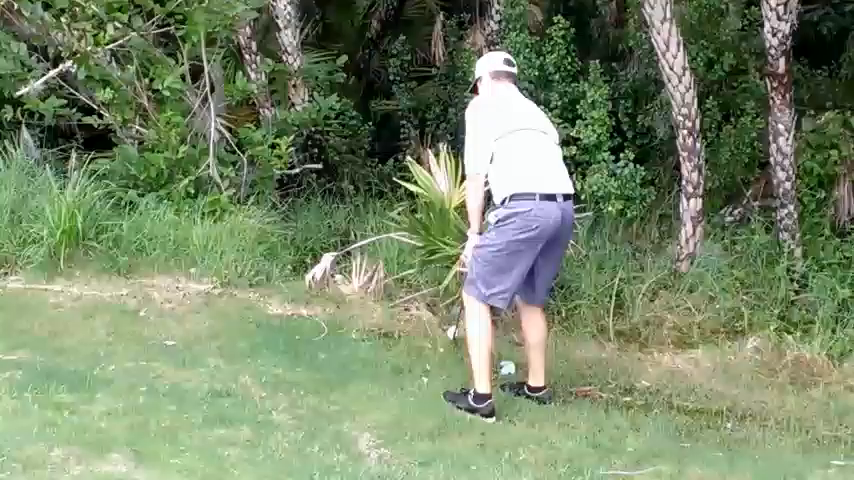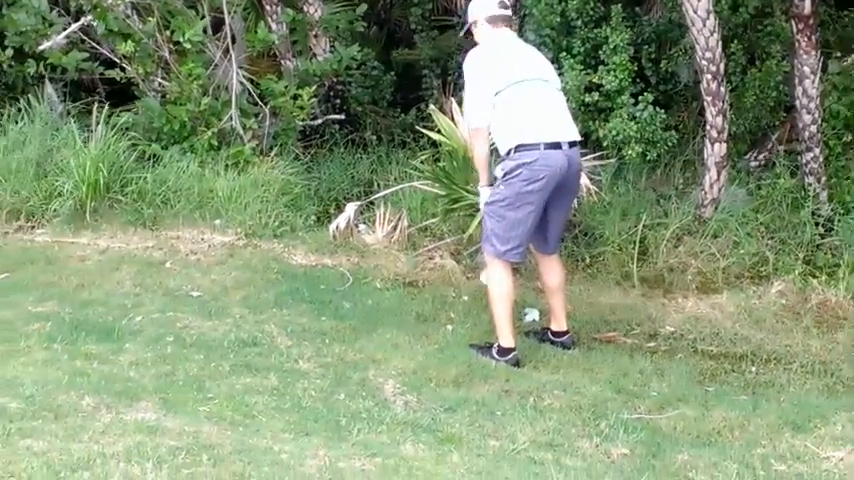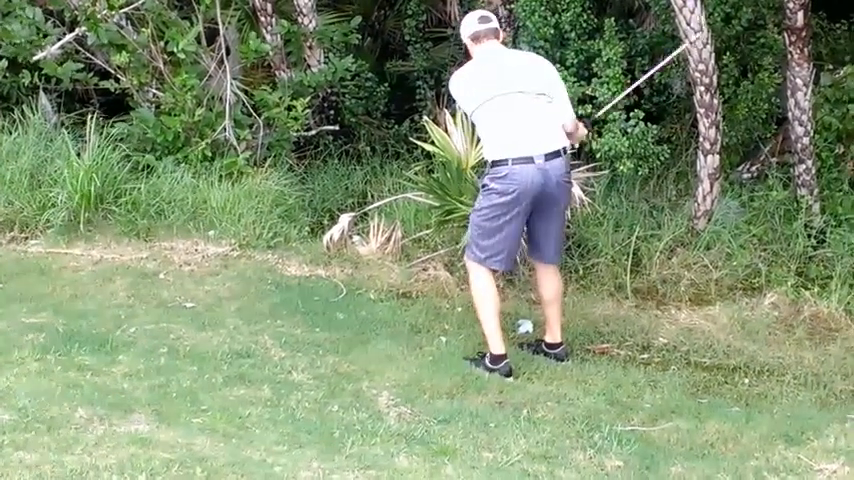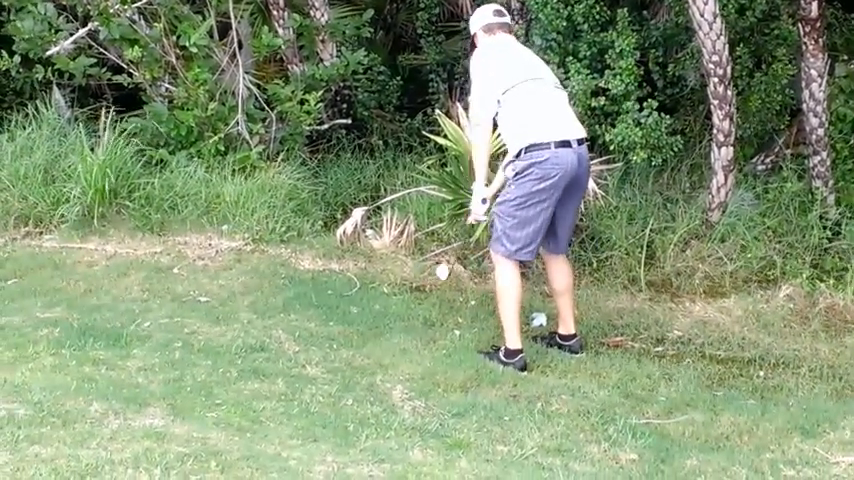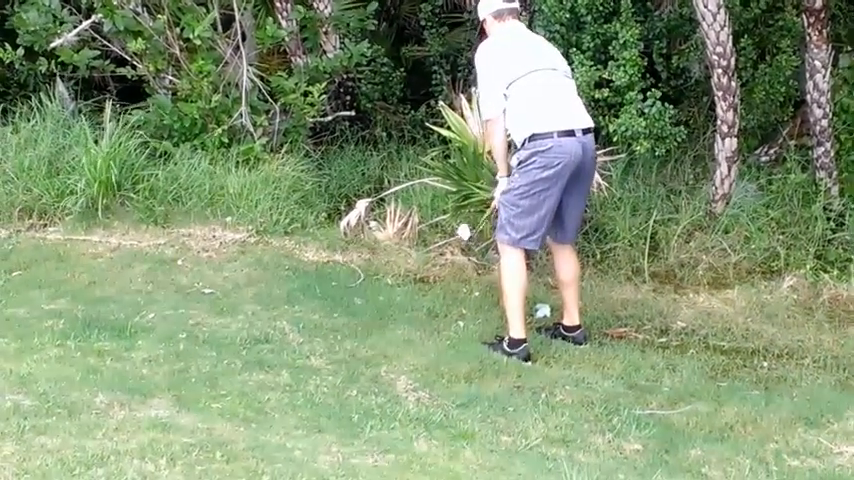
dt=1s
person 1, frame 1
left shoulder: (483, 105)
right shoulder: (534, 110)
left elbow: (475, 175)
left wrist: (474, 234)
left hip: (525, 207)
right hip: (563, 206)
left knee: (476, 296)
right knee: (530, 300)
left ankle: (480, 396)
right ankle: (537, 385)
person 1, frame 2
left shoulder: (480, 56)
right shoulder: (534, 55)
left elbow: (478, 129)
left wrist: (484, 185)
left hip: (530, 157)
right hip: (569, 154)
left knee: (496, 254)
right knee: (546, 247)
left ankle: (504, 348)
right ankle: (560, 330)
person 1, frame 3
left shoulder: (461, 79)
right shoulder: (534, 61)
right elbow: (568, 124)
right wrist: (576, 131)
left hip: (510, 171)
right hip: (555, 165)
left knee: (478, 262)
right knee: (545, 259)
left ankle: (496, 356)
right ankle: (553, 342)
person 1, frame 4
left shoulder: (485, 55)
right shoulder: (531, 58)
left elbow: (481, 126)
left wrist: (479, 187)
right wrist: (495, 188)
left hip: (543, 157)
right hip: (577, 153)
left knee: (504, 254)
right knee: (554, 249)
left ankle: (512, 351)
right ankle: (567, 334)
person 1, frame 5
left shoulder: (490, 48)
right shoulder: (542, 44)
left elbow: (494, 120)
left wrist: (503, 176)
left hip: (547, 145)
right hip: (583, 140)
left knee: (510, 242)
right knee: (562, 239)
left ankle: (516, 340)
right ankle: (571, 325)
